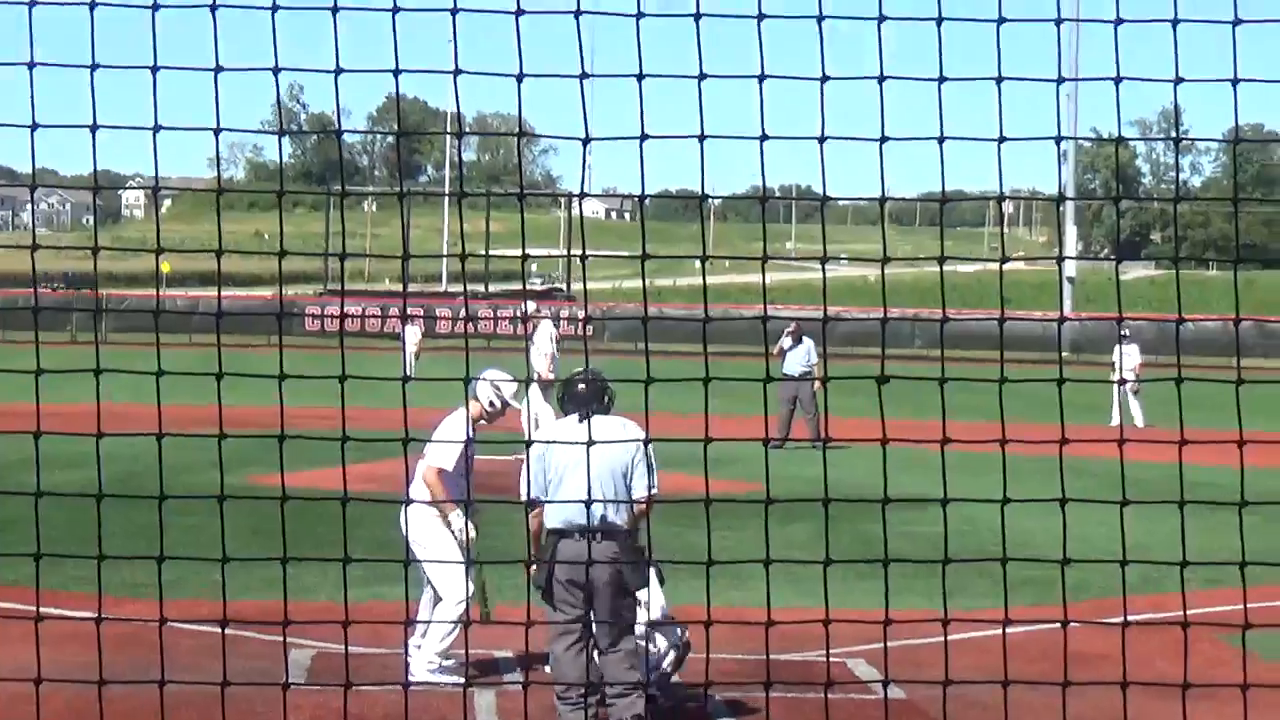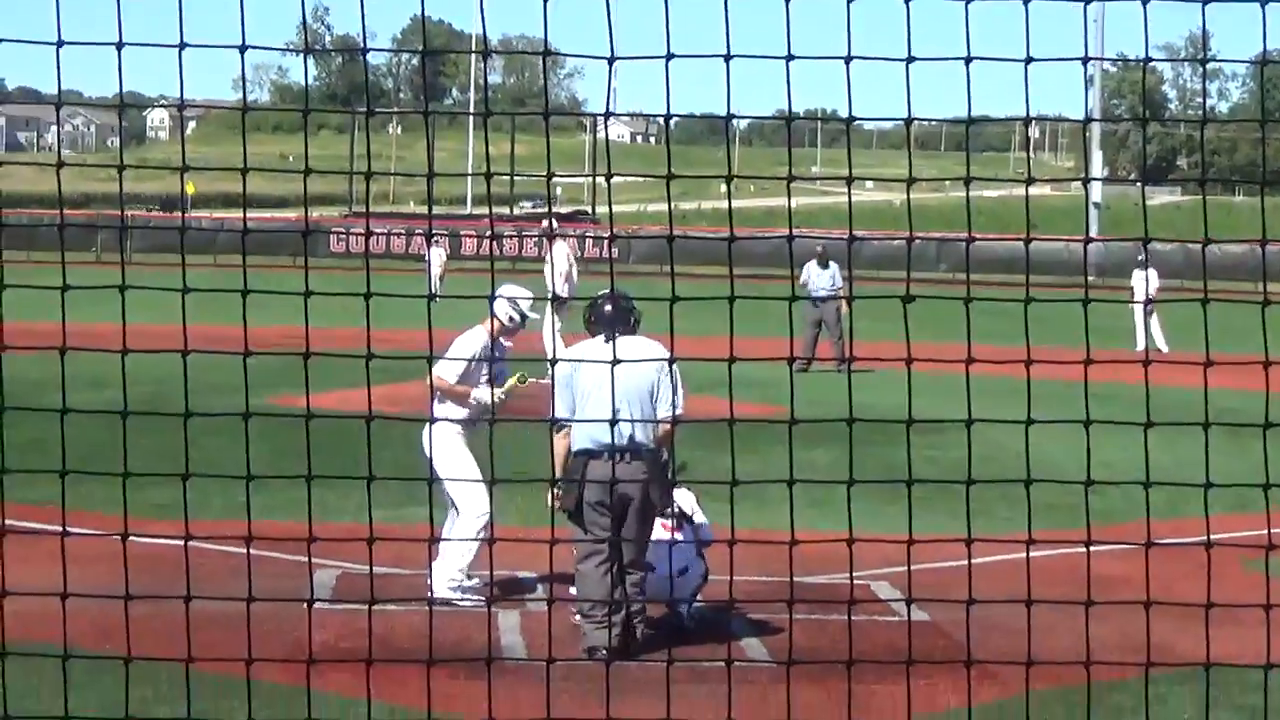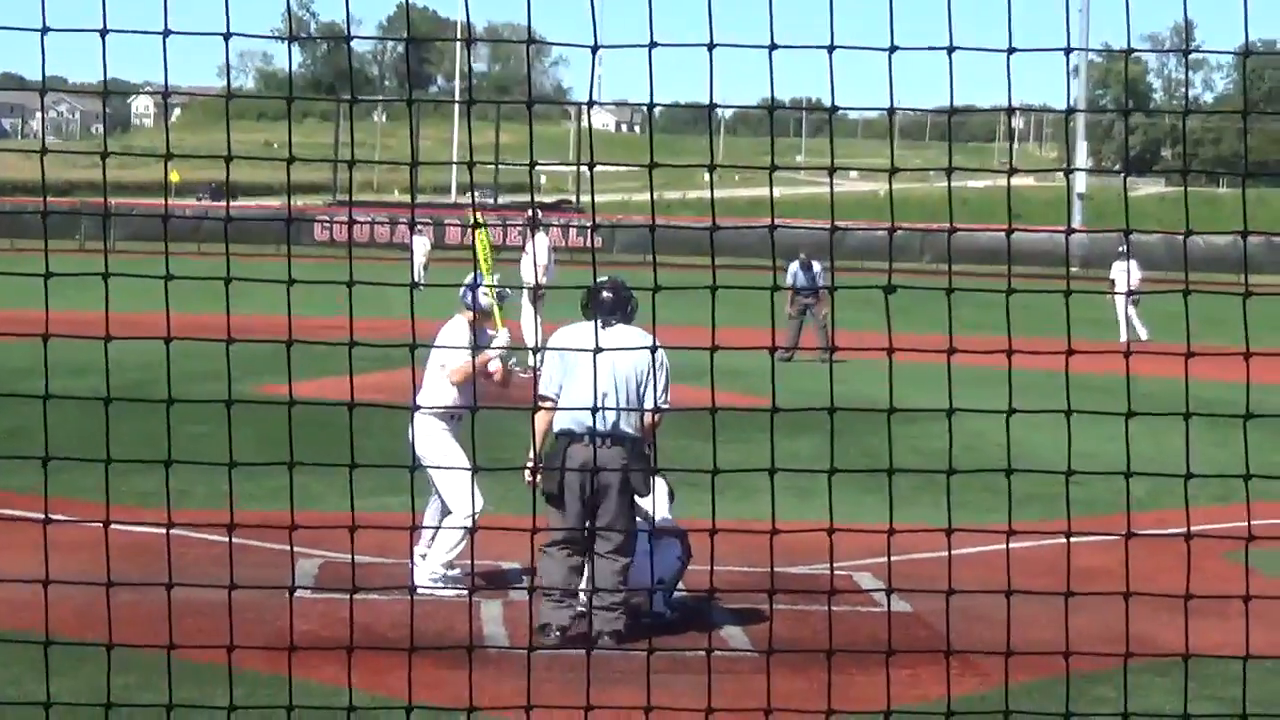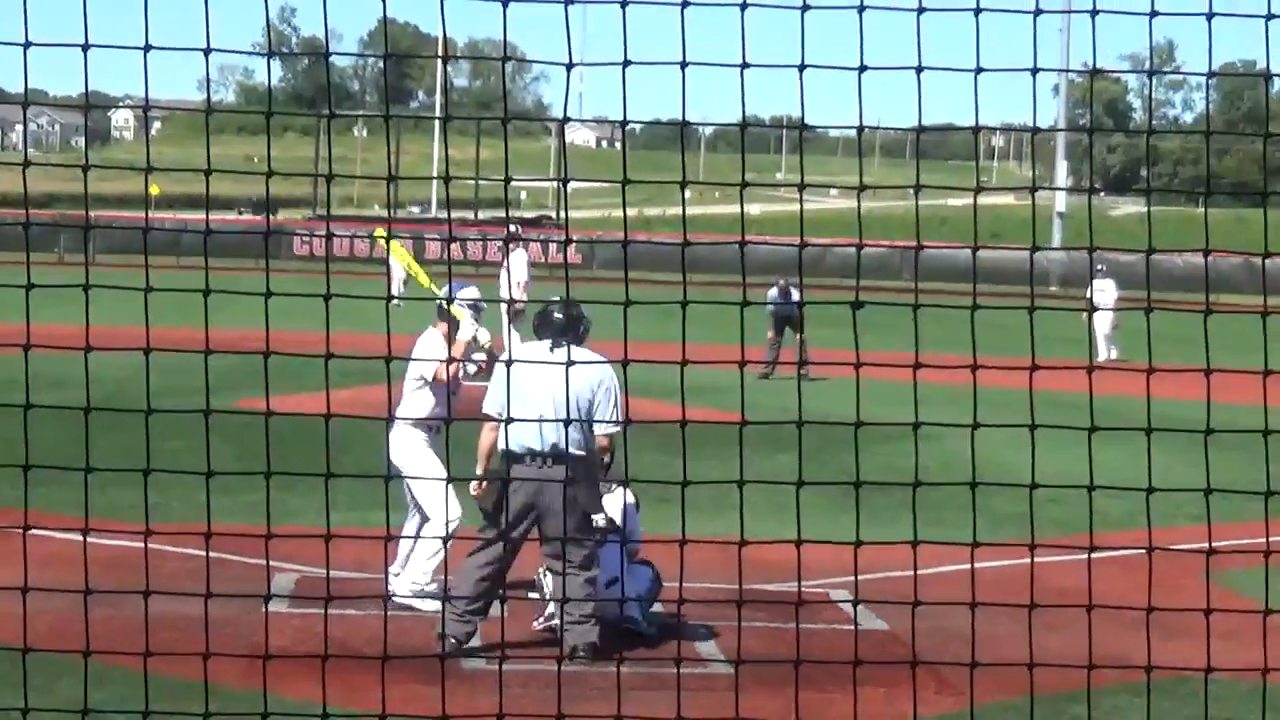
dt=0.4s
person 1, frame 1
left shoulder: (547, 436)
right shoulder: (631, 433)
left elbow: (535, 507)
right elbow: (642, 503)
left wrist: (536, 555)
left hip: (563, 548)
right hip: (613, 548)
left knee: (568, 636)
right knee: (616, 635)
person 1, frame 2
left shoulder: (573, 357)
right shoulder: (656, 353)
left elbow: (563, 428)
right elbow: (667, 425)
left wrist: (560, 478)
left hip: (590, 468)
right hip: (641, 469)
left knee: (595, 556)
right knee: (632, 556)
left ankle: (600, 639)
right ankle: (629, 636)
person 1, frame 3
left shoulder: (565, 337)
right shoulder: (648, 345)
left elbow: (547, 403)
right elbow: (652, 417)
left wrist: (534, 455)
left hip: (571, 451)
right hip: (621, 454)
left knee: (562, 541)
right knee: (614, 544)
left ankle: (555, 622)
right ankle: (609, 626)
person 1, frame 4
left shoulder: (514, 356)
right shoulder: (598, 367)
left elbow: (493, 423)
right elbow: (604, 440)
left wrist: (481, 472)
right wrist: (586, 465)
left hip: (515, 472)
right hip: (567, 475)
left knee: (489, 554)
right knee: (575, 561)
left ankle: (453, 632)
right ankle: (582, 640)
person 2, frame 1
left shoulder: (463, 424)
right shoulder: (459, 427)
right elbow: (431, 474)
left wrist: (462, 503)
right wrist: (457, 516)
left hip: (423, 514)
right hip: (426, 515)
left knee: (438, 587)
right knee: (459, 591)
left ankle: (419, 650)
right ankle: (425, 666)
person 2, frame 2
left shoulder: (499, 347)
right shoulder: (473, 341)
left elbow: (491, 392)
right elbow: (434, 379)
left wrist: (495, 397)
right wrist: (475, 395)
left hip: (453, 433)
right hip: (445, 432)
left knee: (463, 506)
right knee: (478, 508)
left ankle: (442, 572)
right ankle: (448, 582)
person 2, frame 3
left shoulder: (483, 334)
right shoulder: (456, 332)
left elbow: (502, 381)
right elbow: (457, 377)
left wrist: (501, 356)
right wrist: (490, 352)
left hip: (439, 427)
right hip: (432, 427)
left knee: (445, 496)
right knee: (468, 505)
left ankle: (425, 559)
right ankle: (429, 576)
person 2, frame 4
left shoulder: (453, 342)
right shoulder: (431, 342)
right elbow: (446, 376)
left wrist: (484, 344)
right wrist: (464, 340)
left hip: (418, 438)
right hip: (411, 438)
left knee: (422, 512)
right knee: (447, 515)
left ankle: (399, 576)
right ankle: (410, 586)
